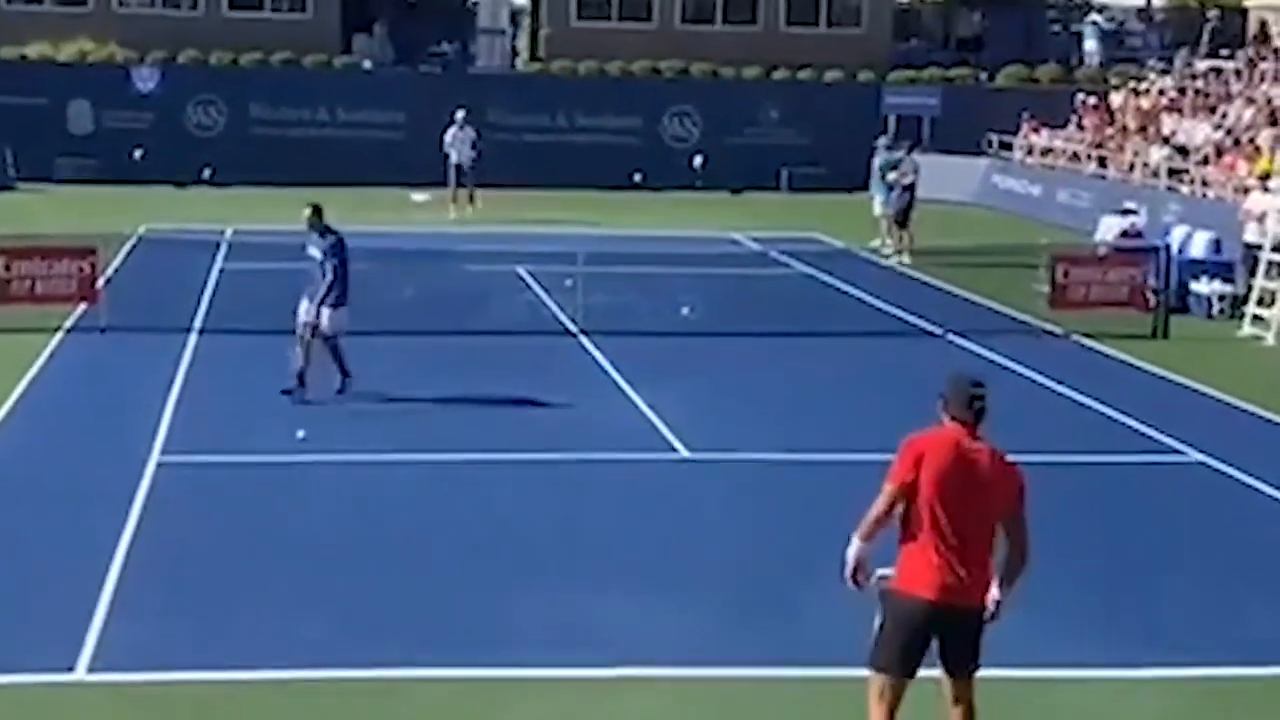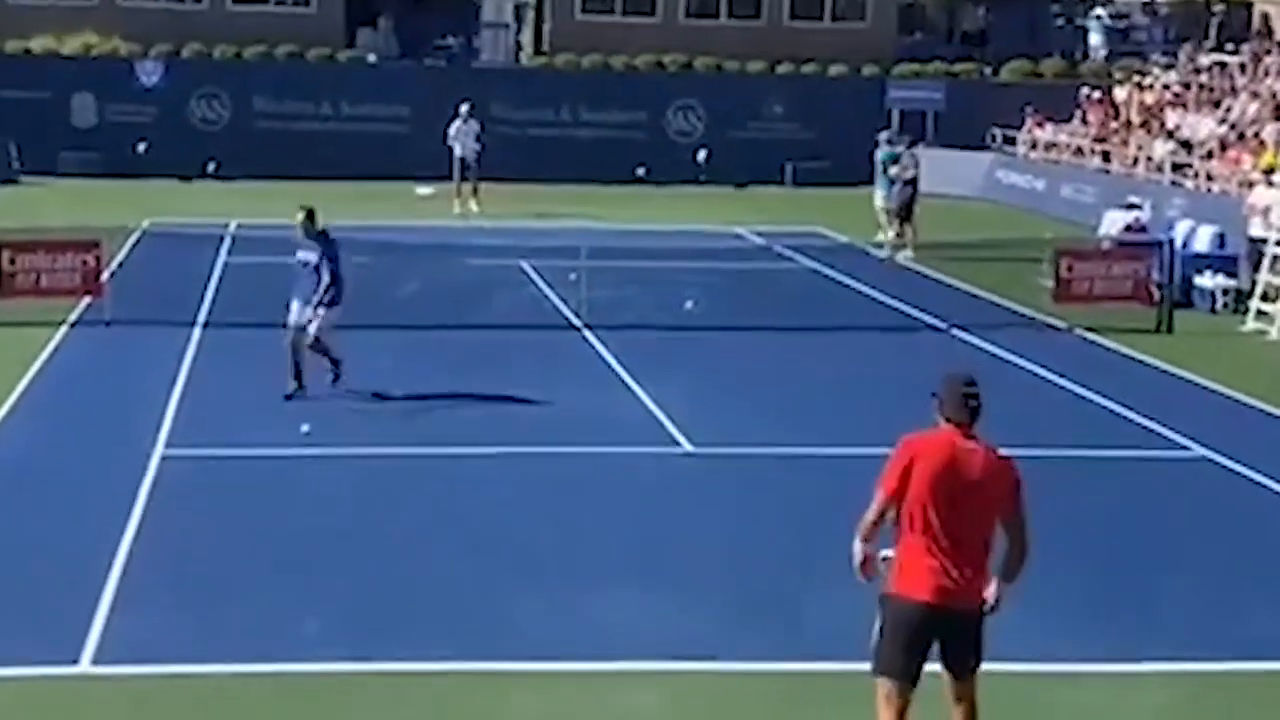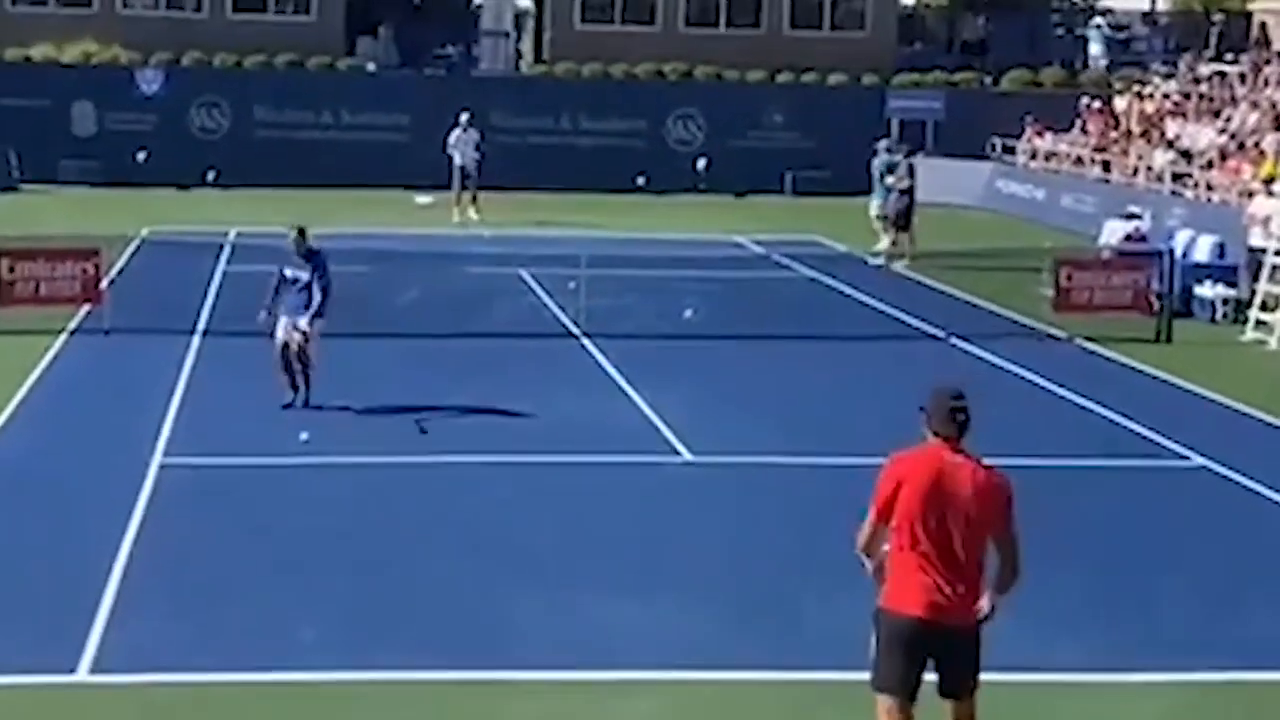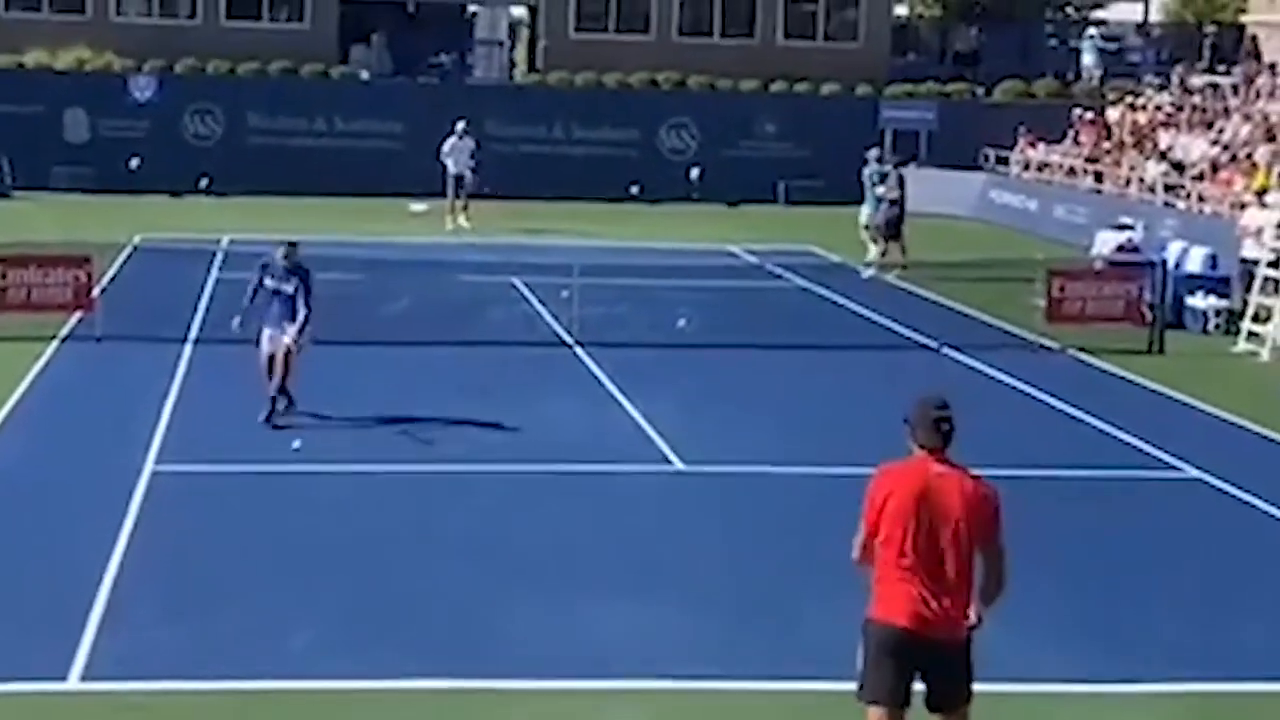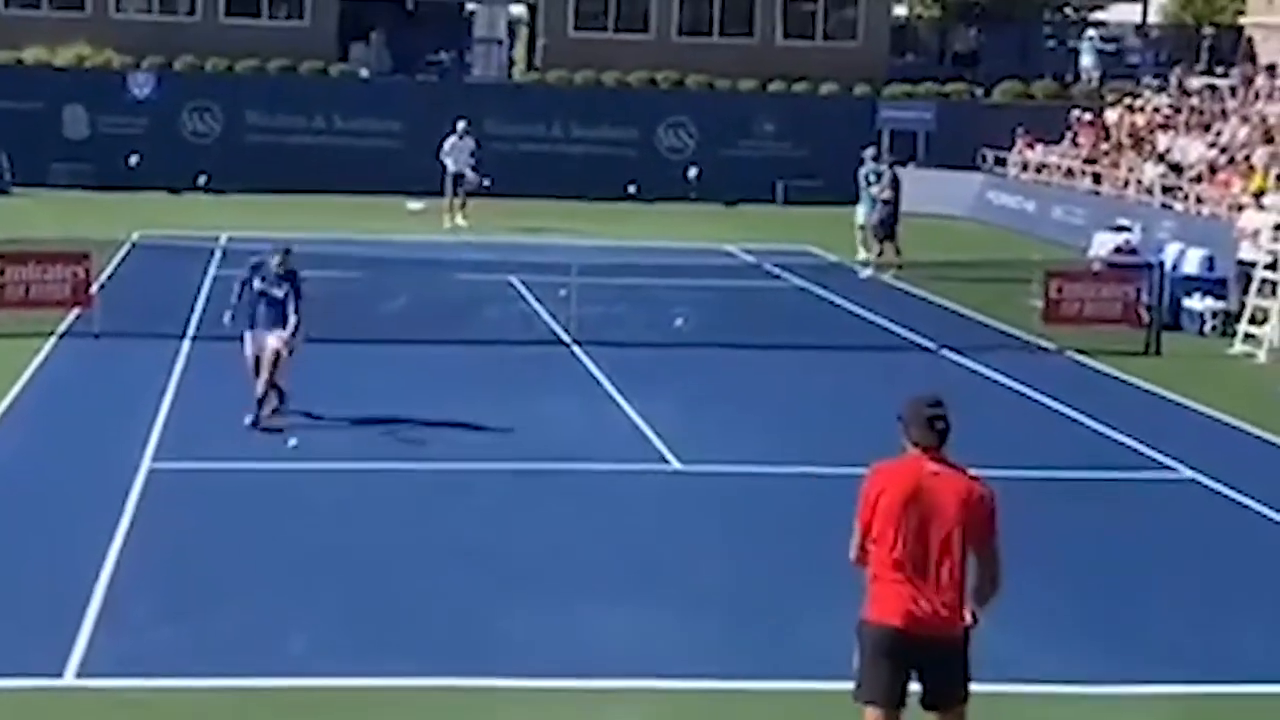
dt=0.1s
person 1, frame 1
left shoulder: (921, 446)
right shoulder: (1004, 469)
left elbow: (882, 510)
right elbow: (1019, 550)
left wrist: (856, 548)
right wrist: (998, 592)
left hip: (913, 591)
right hip: (969, 598)
person 1, frame 2
left shoulder: (913, 449)
right shoulder: (1001, 468)
left elbow: (873, 519)
right elbow: (1019, 549)
left wrist: (860, 548)
right wrist: (996, 588)
left hip: (911, 596)
right hip: (967, 600)
person 1, frame 3
left shoulder: (901, 466)
right shoulder: (993, 482)
left elbow: (867, 541)
right elbow: (1010, 565)
left wrist: (873, 559)
right wrist: (989, 599)
left hip: (903, 610)
right hip: (961, 615)
person 1, frame 4
left shoulder: (888, 479)
right shoulder: (980, 494)
left elbow: (861, 553)
right elbow: (996, 578)
right wrist: (977, 609)
left hip: (891, 622)
right hip: (950, 629)
person 1, frame 5
left shoulder: (881, 477)
right shoulder: (976, 492)
left elbow: (857, 554)
right elbow: (990, 578)
right wrist: (972, 609)
left hip: (886, 622)
right hip: (946, 628)
person 2, frame 1
left shoulder: (334, 242)
right shoulder: (314, 235)
left elbow: (332, 277)
left wrist: (316, 305)
left hip: (332, 298)
right hip: (313, 293)
left knee: (328, 340)
right knee: (302, 336)
left ankle: (345, 376)
right ankle: (299, 385)
person 2, frame 2
left shoulder: (328, 245)
right shoulder: (302, 239)
left elbow: (329, 280)
left wrist: (315, 307)
right wrist: (298, 291)
left hip: (325, 300)
right hip: (302, 297)
left knee: (312, 342)
right knee: (293, 339)
left ankle: (335, 363)
right ankle: (298, 385)
person 2, frame 3
left shoulder: (318, 261)
left elbow: (321, 296)
right elbow: (278, 281)
left wrist: (309, 321)
right wrist: (268, 307)
left hip: (310, 314)
right hip: (287, 311)
left knee: (298, 350)
right knee: (282, 354)
left ankle: (307, 388)
right ankle: (295, 393)
person 2, frame 4
left shoulder: (302, 275)
right shoulder: (266, 265)
left elbow: (305, 308)
right elbow: (253, 288)
left wrist: (296, 333)
right wrist: (241, 313)
left hip: (291, 324)
right hip: (270, 323)
left knee: (282, 360)
right knee: (269, 368)
left ankle: (272, 407)
right ankle: (288, 400)
person 2, frame 5
left shoulder: (292, 280)
right shoulder: (256, 266)
left elbow: (294, 314)
right elbow: (241, 284)
left wrist: (288, 337)
right wrist: (231, 309)
left hip: (279, 328)
right hip: (254, 325)
left knee: (268, 365)
right knee: (255, 369)
left ankle: (257, 412)
right ankle: (280, 397)
